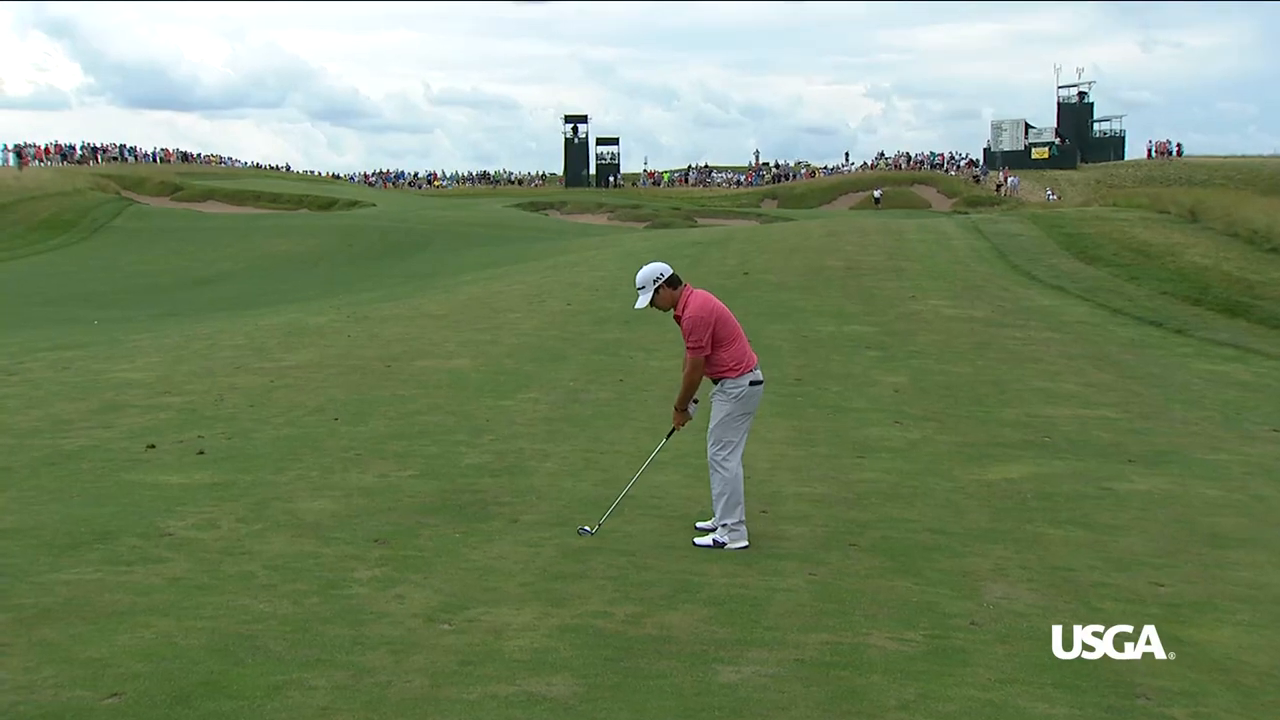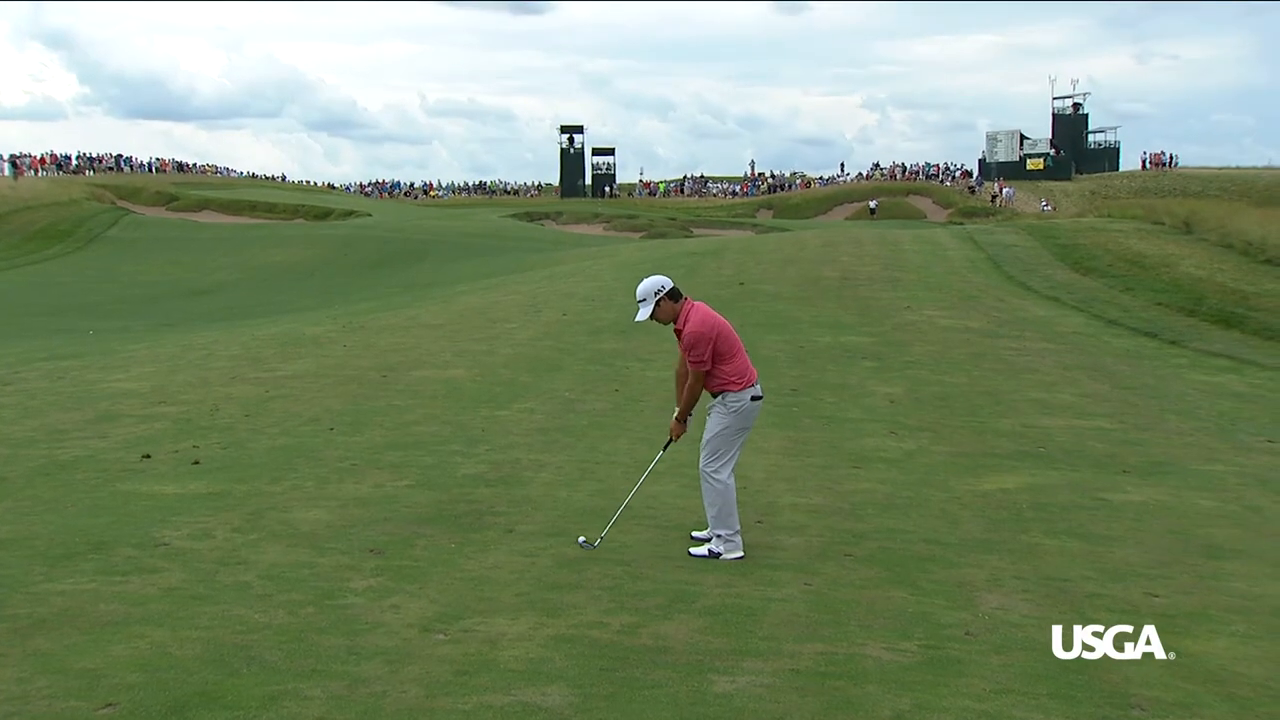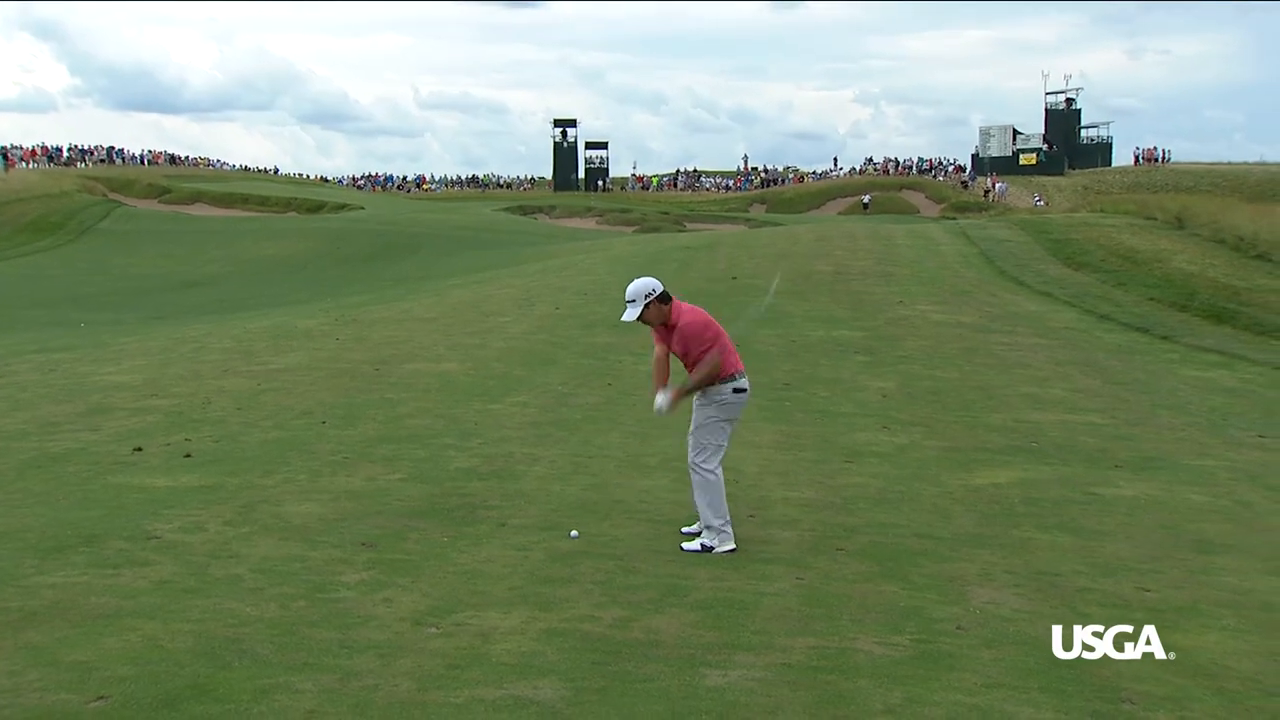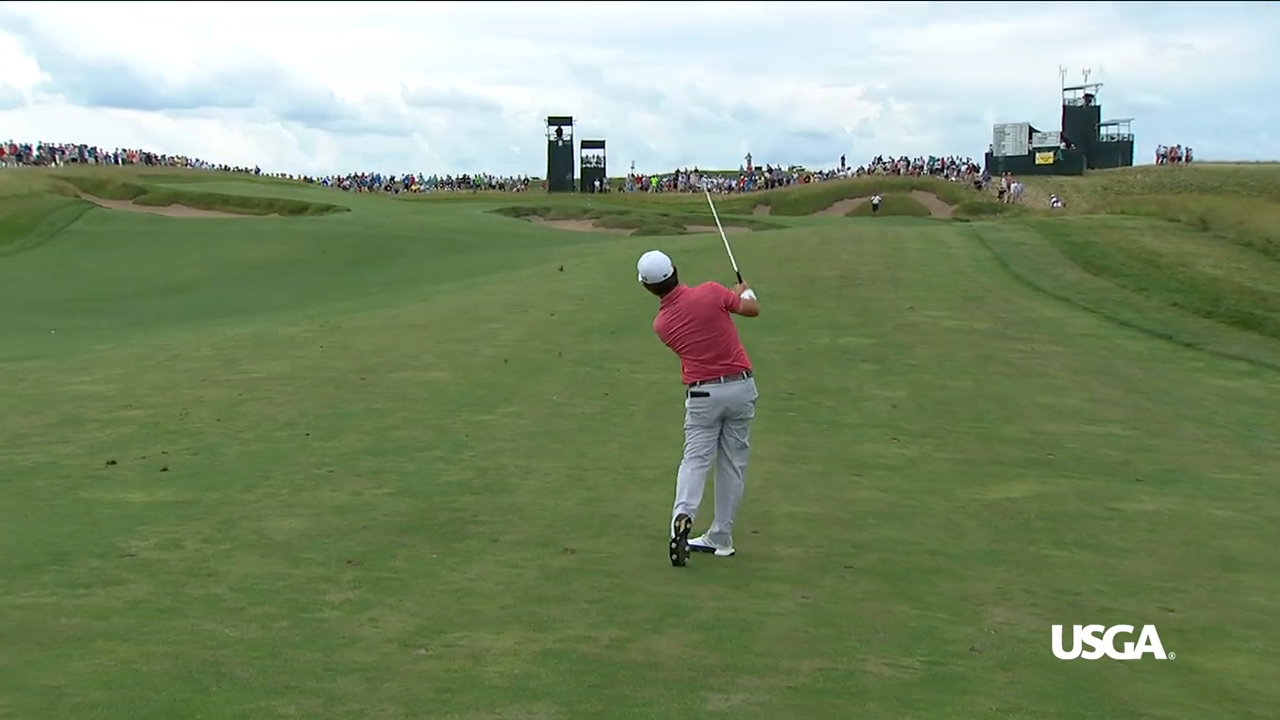
dt=0.7s
person 1, frame 1
left shoulder: (695, 313)
right shoulder: (692, 300)
left elbow: (695, 369)
right elbow: (691, 358)
left wrist: (680, 408)
right wrist: (684, 402)
left hip: (738, 385)
right hip: (735, 381)
left knee: (723, 456)
right knee: (720, 452)
left ankle: (732, 532)
right ankle: (726, 518)
person 1, frame 2
left shoulder: (696, 328)
right shoulder: (685, 319)
left elbow: (697, 381)
right elbow: (683, 365)
left wrist: (680, 418)
right wrist: (678, 414)
left hip: (736, 399)
right hip: (729, 397)
left knee: (714, 468)
right knee: (712, 463)
left ankle: (727, 543)
right ankle: (720, 528)
person 1, frame 3
left shoulder: (692, 323)
right shoulder: (660, 326)
left elbow: (714, 367)
right elbow: (660, 358)
left wrist: (678, 393)
right wrist: (661, 393)
left hip: (722, 391)
right hip: (715, 390)
left knee: (703, 461)
right knee: (703, 458)
left ankle: (718, 536)
right ankle: (711, 520)
person 1, frame 4
left shoulder: (661, 324)
right shoulder: (709, 292)
right elbow: (752, 308)
left wrist: (727, 298)
right wrist: (744, 293)
left hip: (704, 395)
right hip: (741, 387)
left knee: (695, 459)
right knee: (733, 465)
left ankle: (683, 515)
right ankle: (721, 537)
